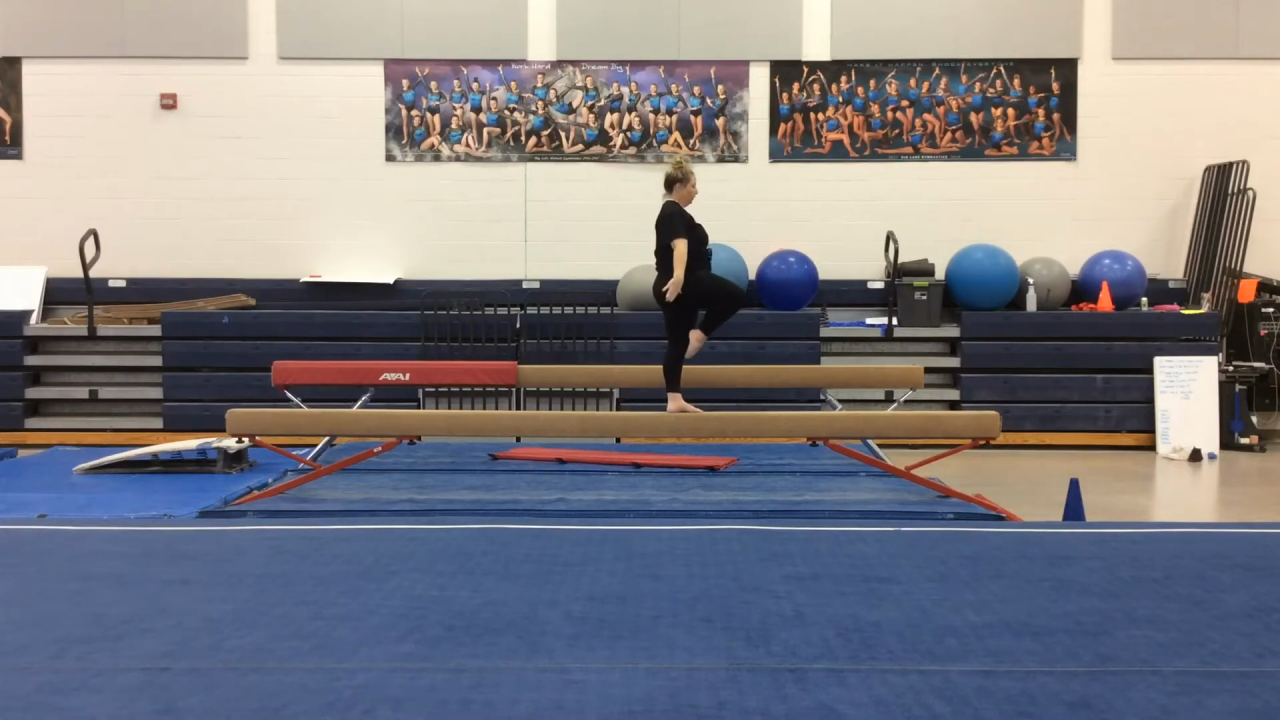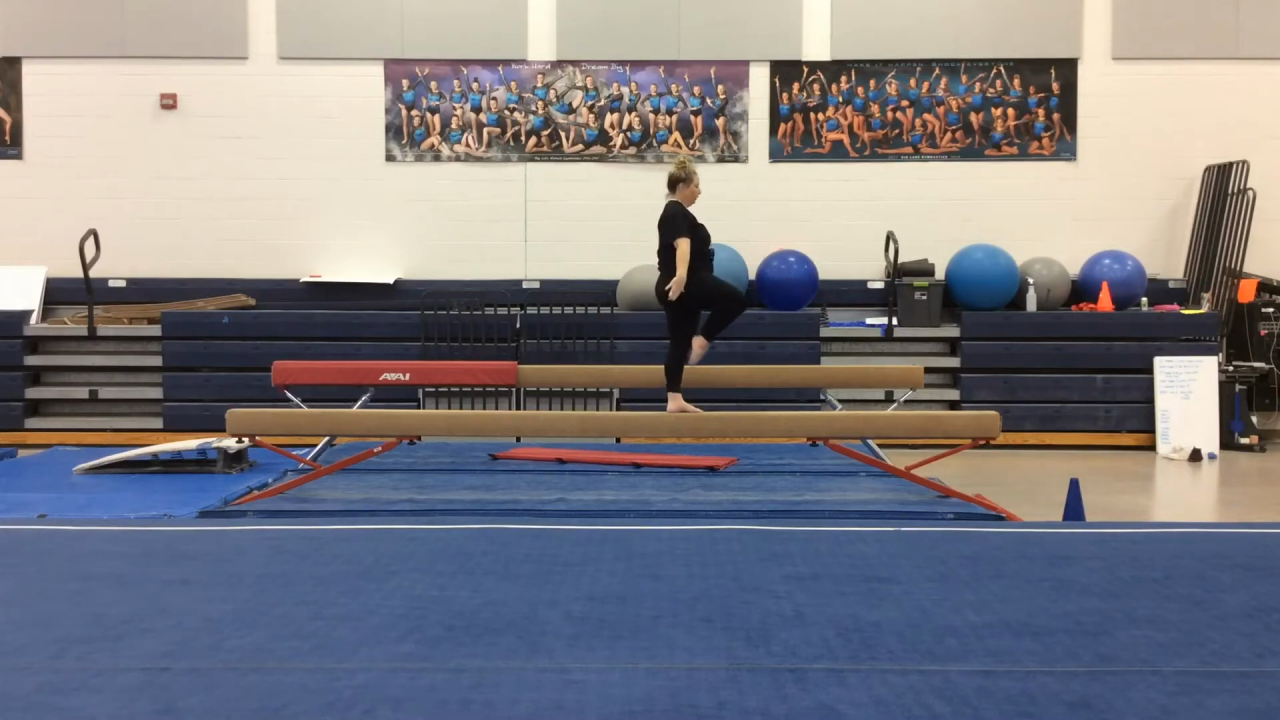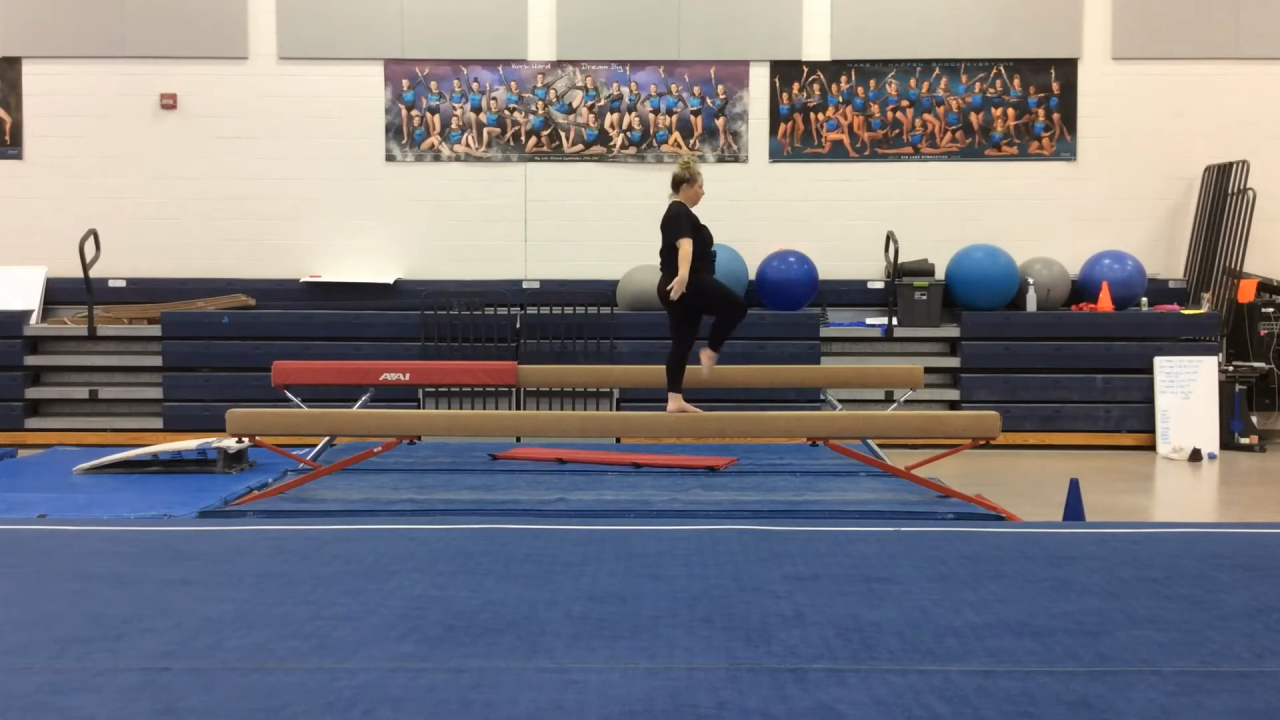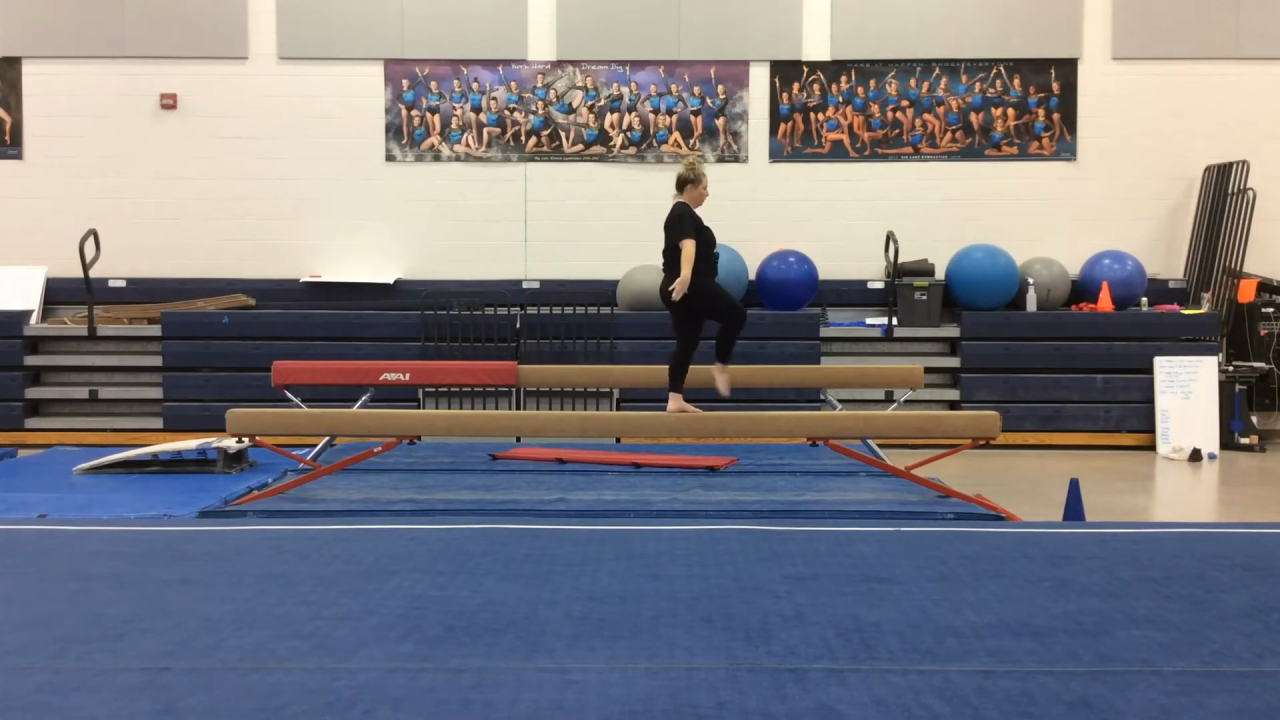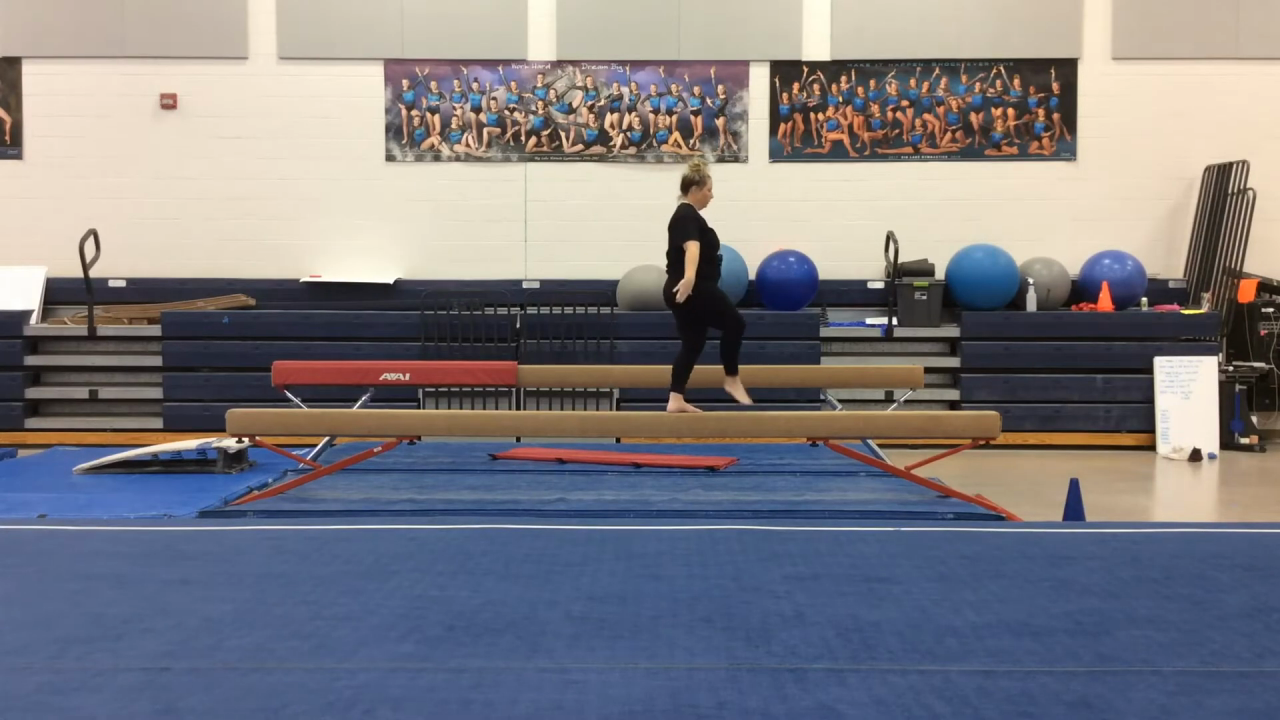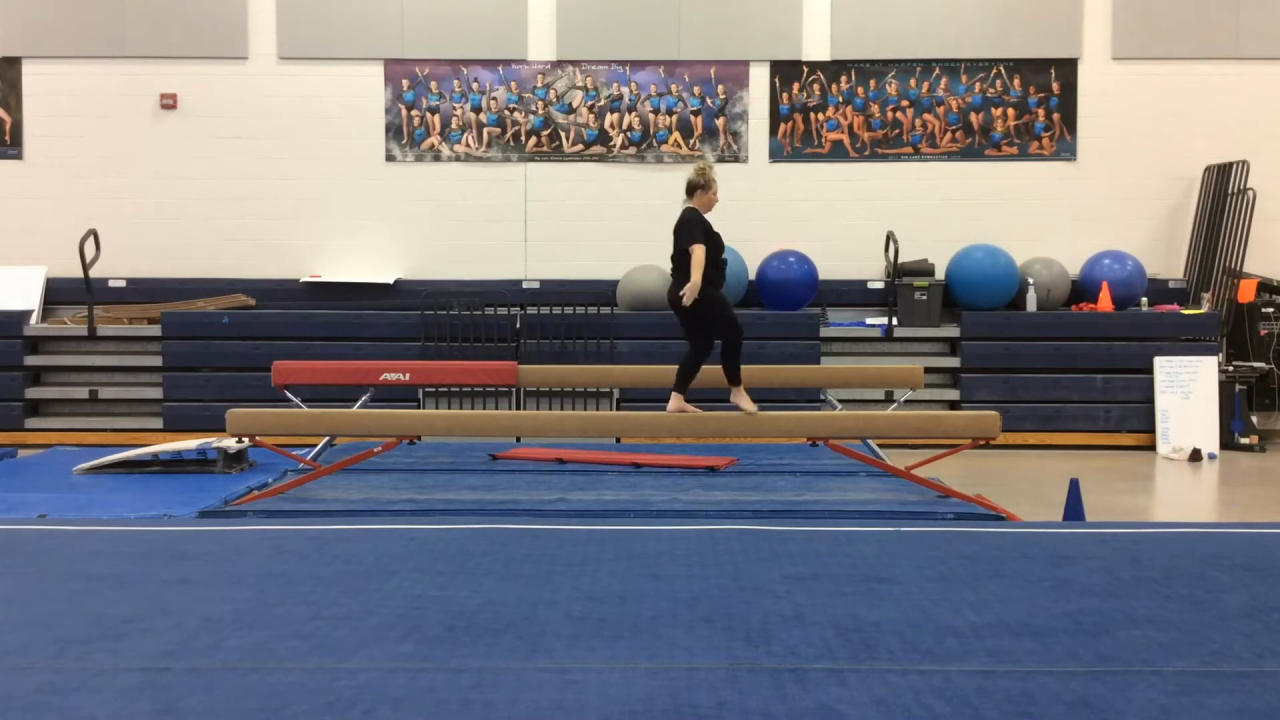
dt=0.1s
person 1, frame 1
left shoulder: (672, 212)
right shoulder: (673, 214)
right elbow: (680, 245)
right wrist: (678, 276)
left hip: (677, 286)
right hip: (683, 284)
left knee: (677, 342)
right knee: (735, 296)
left ankle: (674, 400)
right ankle: (700, 334)
person 1, frame 2
left shoulder: (675, 212)
right shoulder: (676, 213)
right elbow: (682, 244)
right wrist: (681, 275)
left hip: (679, 286)
right hip: (686, 284)
left knee: (679, 342)
right knee: (736, 300)
left ankle: (675, 400)
right ankle: (703, 340)
person 1, frame 3
left shoulder: (678, 213)
right shoulder: (679, 214)
right elbow: (685, 245)
right wrist: (683, 275)
left hip: (681, 287)
right hip: (687, 285)
left knee: (682, 343)
right knee: (736, 306)
left ankle: (675, 400)
right ankle: (711, 351)
person 1, frame 4
left shoulder: (682, 213)
right shoulder: (683, 215)
right elbow: (688, 245)
right wrist: (685, 275)
left hip: (684, 288)
right hip: (689, 287)
left knee: (686, 343)
right knee: (736, 314)
left ankle: (675, 400)
right ankle: (721, 367)
person 1, frame 5
left shoulder: (686, 215)
right shoulder: (687, 216)
right elbow: (692, 247)
right wrist: (690, 277)
left hip: (685, 291)
right hip: (692, 290)
left knee: (692, 344)
right knee: (734, 324)
left ankle: (676, 400)
right ankle: (732, 380)
person 1, frame 6
left shoulder: (691, 219)
right shoulder: (692, 220)
right elbow: (696, 251)
right wrist: (695, 281)
left hip: (685, 294)
right hip: (696, 295)
left knee: (700, 346)
right knee: (733, 334)
left ankle: (677, 400)
right ankle: (737, 393)
